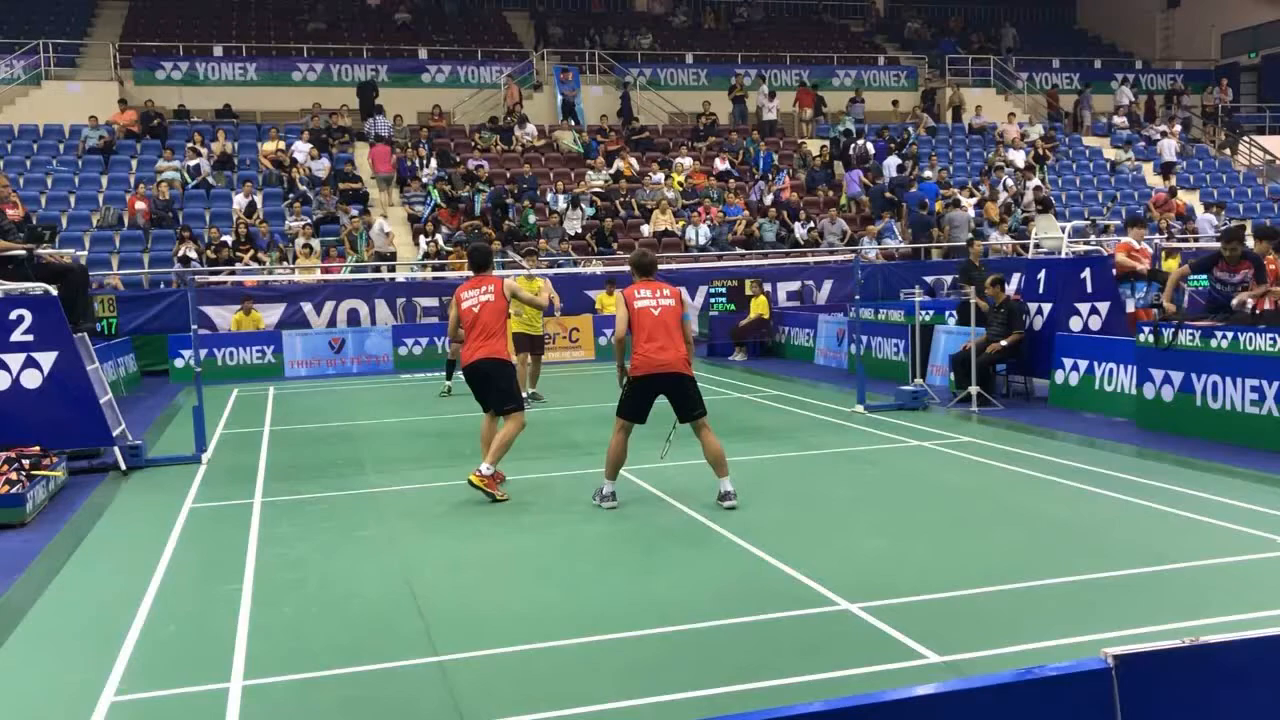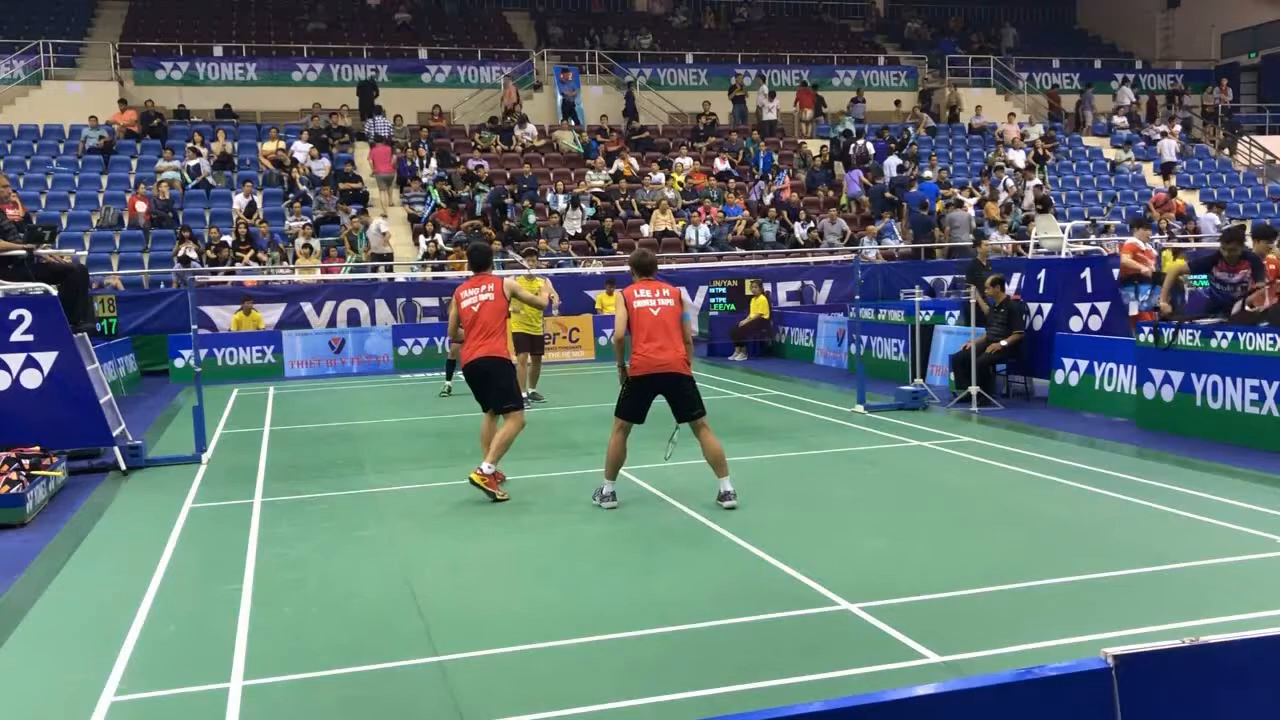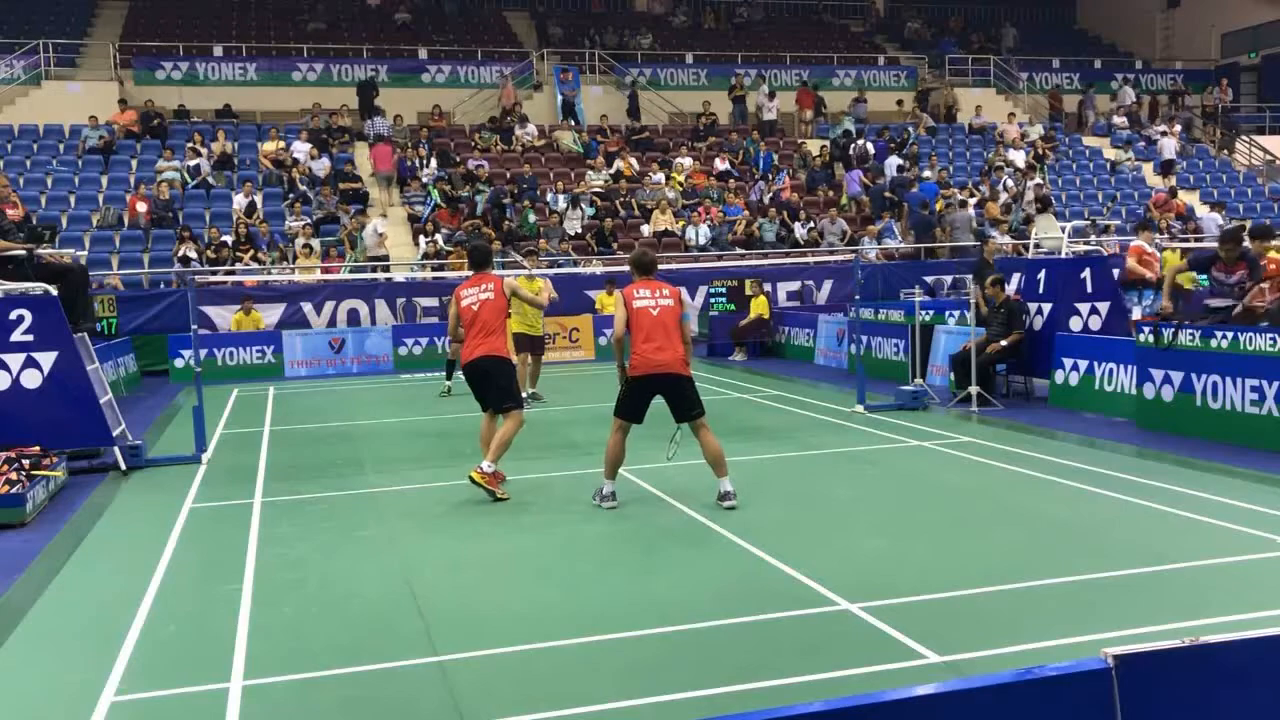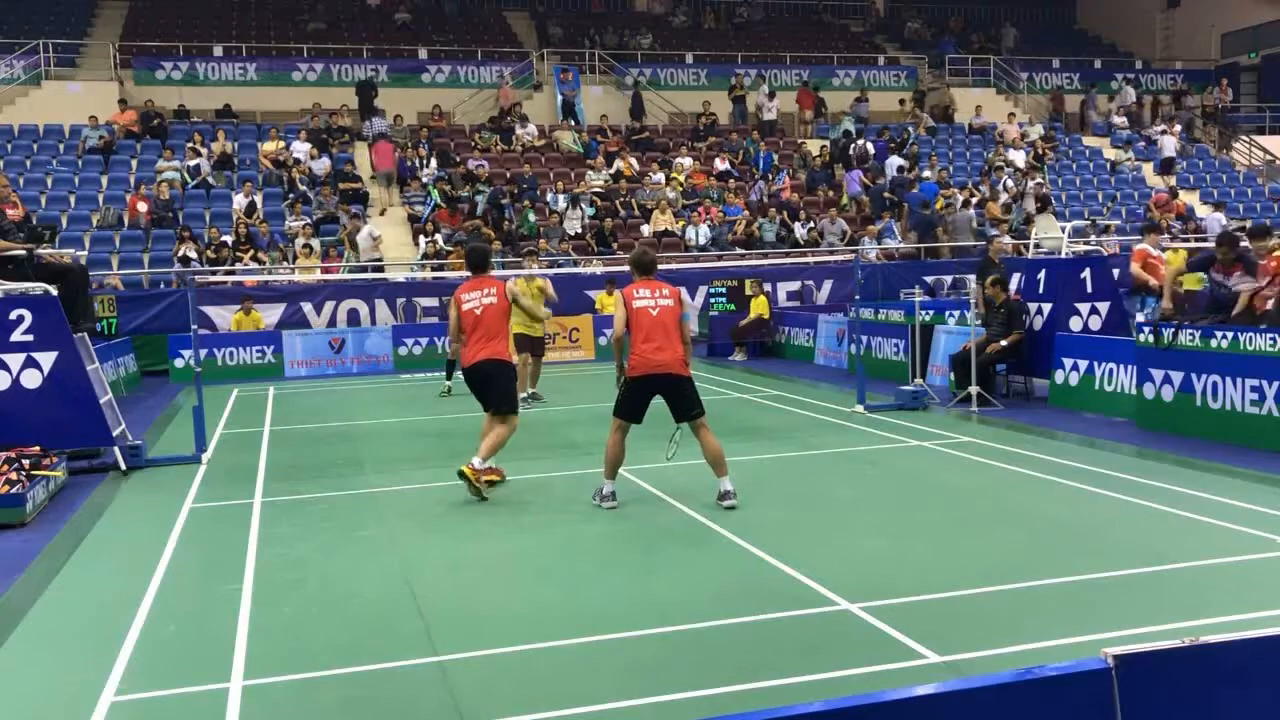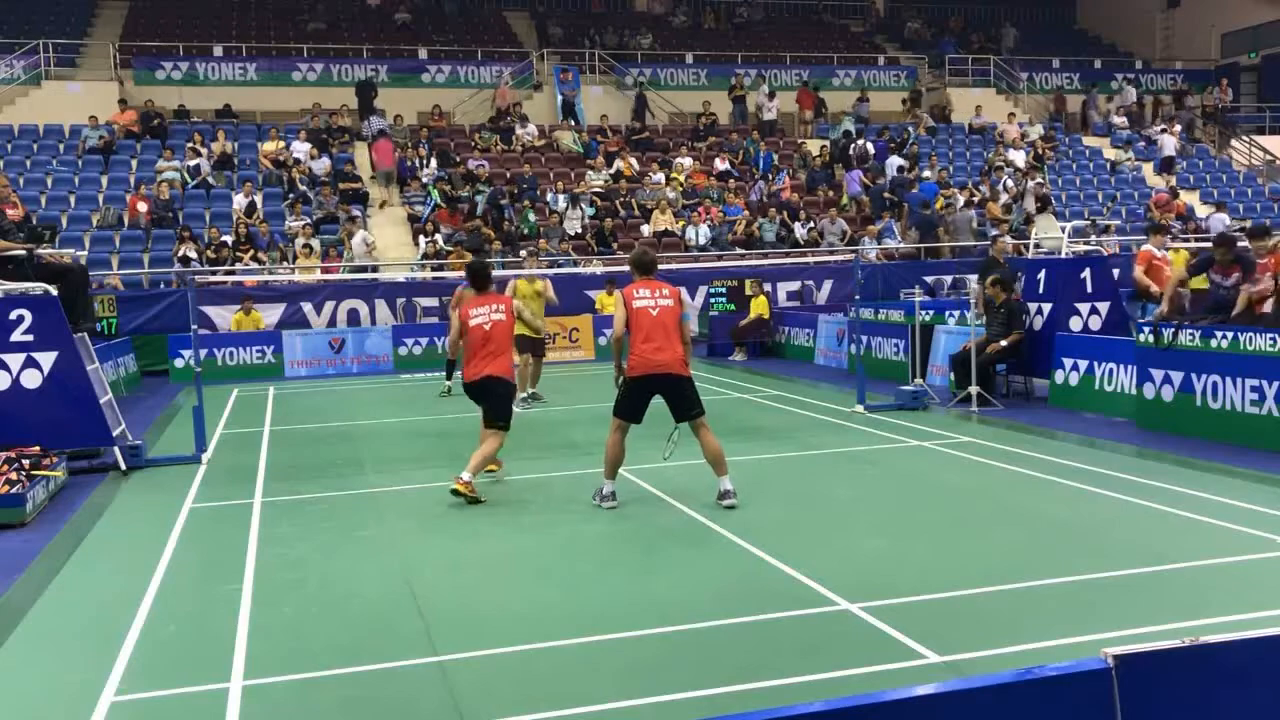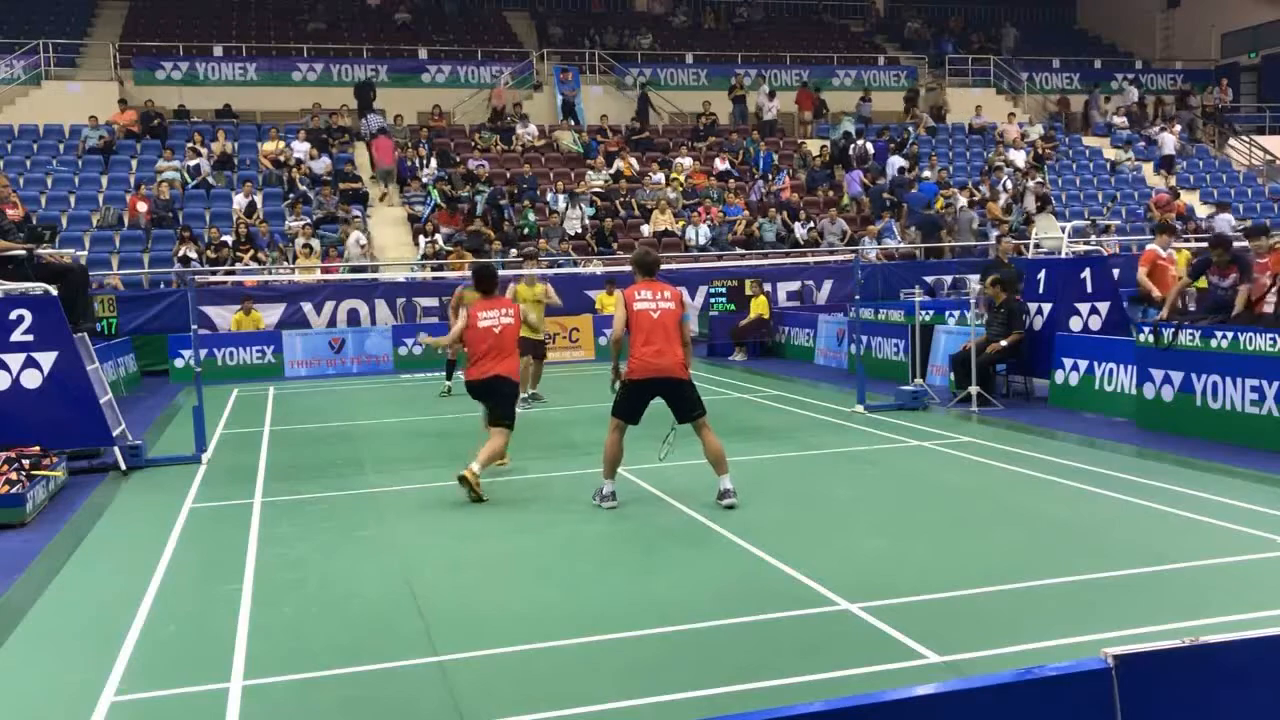
dt=0.1s
person 1, frame 1
left shoulder: (627, 295)
right shoulder: (675, 293)
left elbow: (620, 335)
right elbow: (689, 339)
left wrist: (620, 366)
right wrist: (686, 370)
left hip: (644, 369)
right hip: (678, 368)
left knee: (621, 428)
right knee: (702, 428)
left ankle: (608, 491)
right ankle: (727, 490)
person 1, frame 2
left shoulder: (626, 294)
right shoulder: (675, 293)
left elbow: (620, 335)
right elbow: (688, 339)
left wrist: (621, 365)
right wrist: (686, 370)
left hip: (642, 369)
right hip: (677, 368)
left knee: (620, 428)
right knee: (702, 428)
left ankle: (608, 491)
right ankle: (726, 490)
person 1, frame 3
left shoulder: (626, 294)
right shoulder: (675, 293)
left elbow: (619, 334)
right elbow: (687, 339)
left wrist: (620, 364)
right wrist: (686, 369)
left hip: (641, 369)
right hip: (675, 368)
left knee: (619, 429)
right knee: (701, 428)
left ankle: (607, 491)
right ankle: (727, 490)
person 1, frame 4
left shoulder: (626, 294)
right shoulder: (675, 293)
left elbow: (618, 334)
right elbow: (687, 340)
left wrist: (619, 364)
right wrist: (685, 369)
left hip: (640, 369)
right hip: (675, 368)
left knee: (618, 429)
right knee: (701, 428)
left ankle: (607, 491)
right ankle: (726, 489)
person 1, frame 5
left shoulder: (626, 294)
right shoulder: (675, 293)
left elbow: (617, 334)
right elbow: (686, 340)
left wrist: (618, 365)
right wrist: (685, 370)
left hip: (640, 370)
right hip: (675, 368)
left knee: (618, 428)
right knee: (701, 427)
left ankle: (607, 491)
right ankle: (727, 489)
person 1, frame 6
left shoulder: (626, 295)
right shoulder: (677, 295)
left elbow: (617, 336)
right elbow: (686, 341)
left wrist: (615, 367)
right wrist: (685, 371)
left hip: (639, 372)
right hip: (675, 371)
left knee: (616, 428)
right knee: (703, 427)
left ankle: (607, 491)
right ankle: (726, 488)
person 2, frame 1
left shoulder: (459, 293)
right shoulder: (504, 284)
left elbow: (452, 335)
right elbow: (541, 303)
right wrist: (545, 291)
left hip: (469, 363)
right hip: (494, 360)
left knee: (491, 413)
right knee: (515, 420)
left ankle: (488, 470)
right ankle: (483, 472)
person 2, frame 2
left shoulder: (459, 292)
right shoulder: (504, 283)
left elbow: (452, 335)
right elbow: (541, 303)
right wrist: (545, 290)
left hip: (469, 362)
right hip: (494, 359)
left knee: (491, 413)
right knee: (515, 419)
left ankle: (488, 470)
right ankle: (485, 471)
person 2, frame 3
left shoulder: (459, 291)
right shoulder: (504, 283)
left elbow: (452, 333)
right elbow: (541, 303)
right wrist: (545, 292)
left hip: (468, 362)
right hip: (494, 358)
left knee: (491, 413)
right knee: (514, 418)
left ankle: (488, 469)
right ankle: (485, 469)
person 2, frame 4
left shoulder: (459, 294)
right shoulder: (506, 287)
left elbow: (454, 337)
right elbow: (539, 316)
right wrist: (546, 311)
left hip: (470, 364)
right hip: (496, 361)
left knee: (492, 413)
right knee: (507, 423)
left ankle: (486, 467)
right ankle: (475, 466)
person 2, frame 5
left shoulder: (461, 310)
right shoulder: (511, 304)
left elbow: (453, 350)
right elbow: (539, 328)
left hip: (471, 380)
right hip: (499, 378)
left knee: (491, 409)
right knee: (495, 438)
left ankle: (488, 459)
right ankle: (464, 479)
person 2, frame 6
left shoulder: (468, 310)
right shoulder: (517, 307)
left elbow: (449, 341)
left wrist: (428, 340)
left hip: (475, 379)
right hip: (506, 379)
left knee: (492, 406)
right knee: (500, 436)
left ankle: (496, 454)
right ankle: (473, 471)
